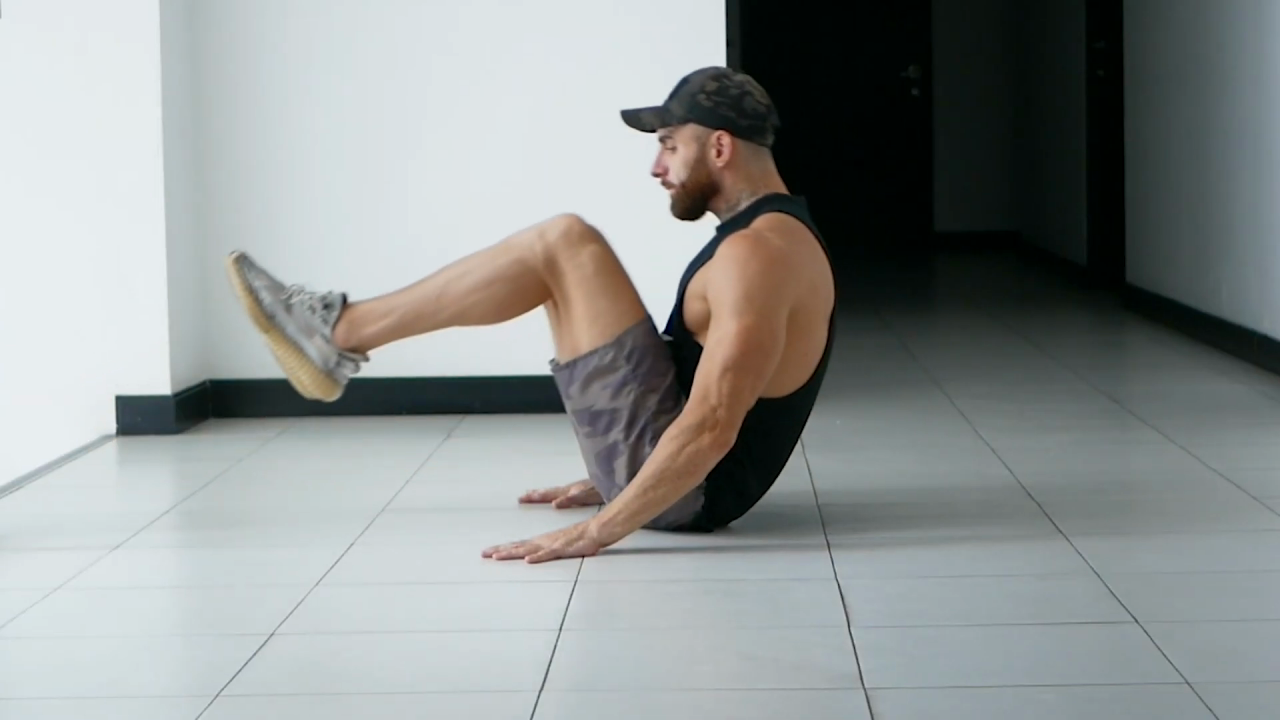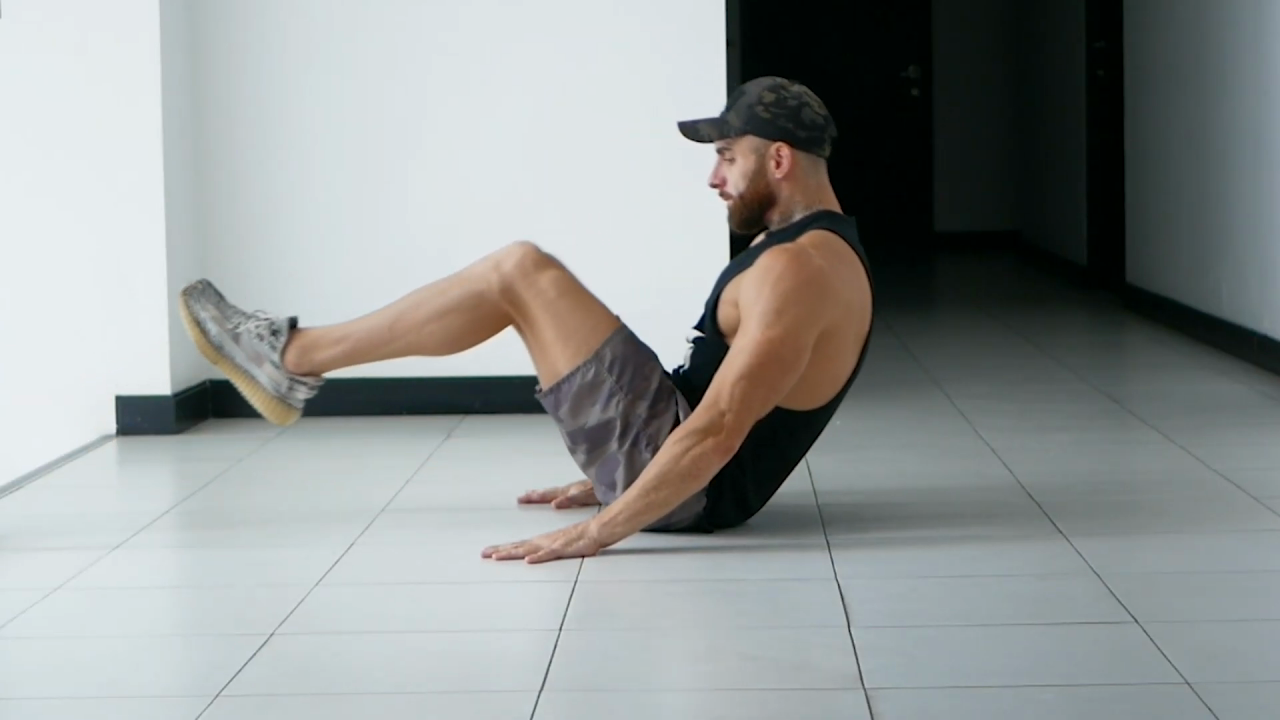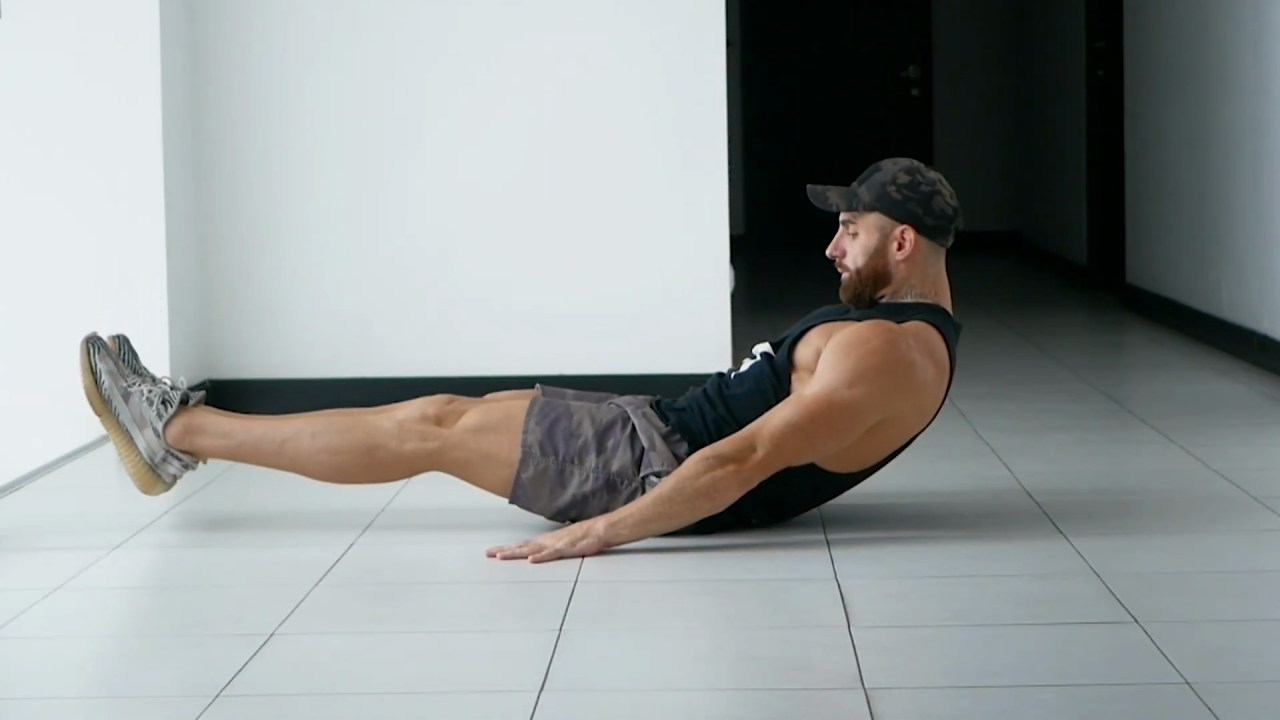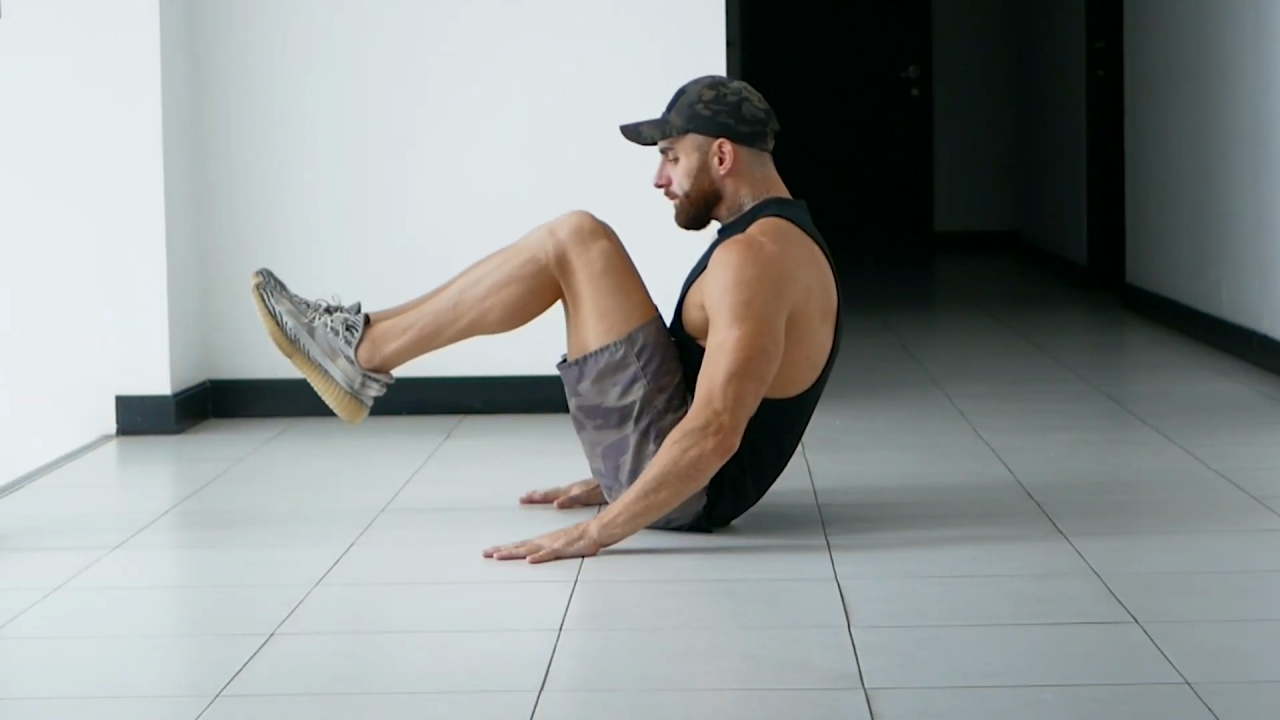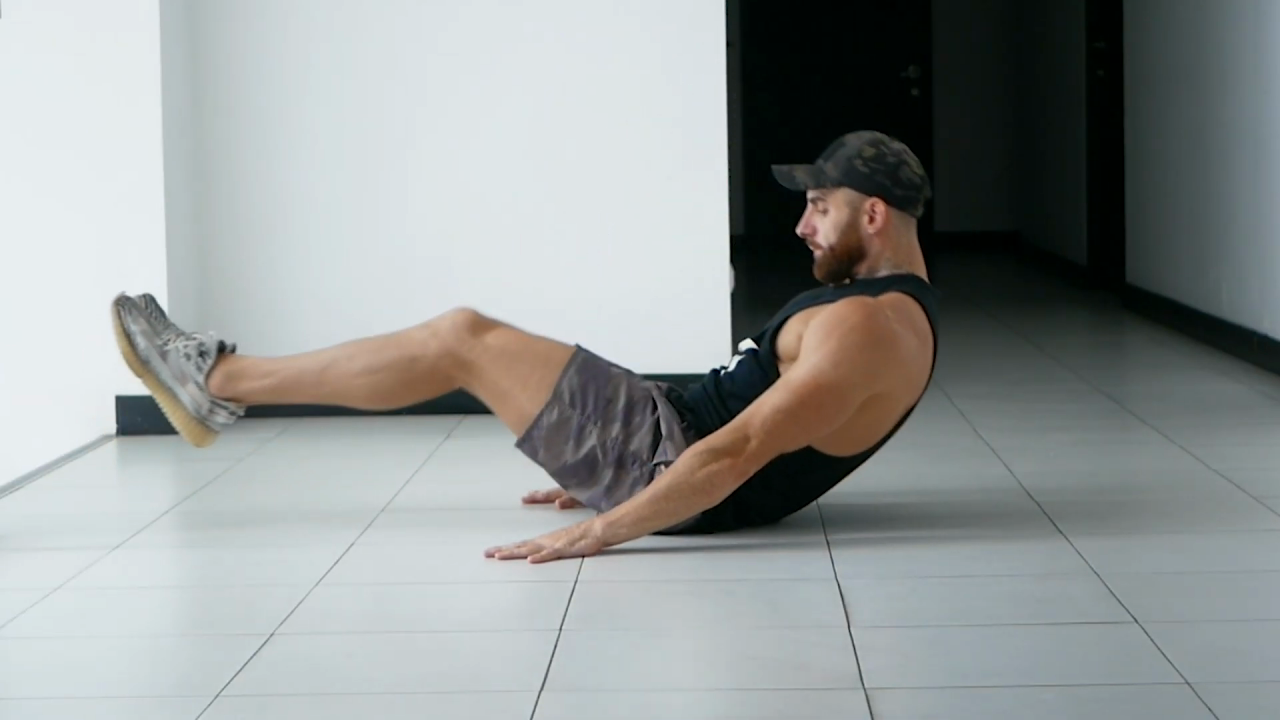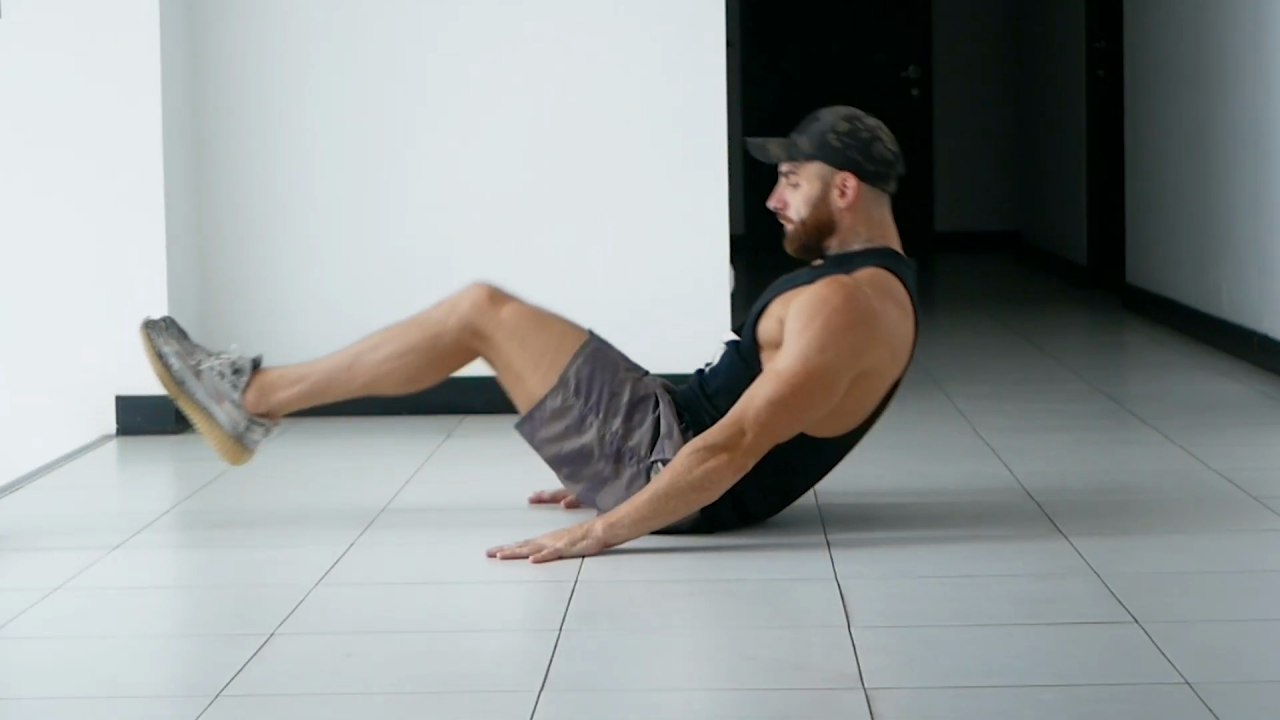
dt=0.7s
person 1, frame 1
left shoulder: (758, 253)
right shoulder: (771, 230)
left elbow: (710, 429)
left wrist: (598, 532)
right wrist: (609, 480)
left hip: (686, 486)
right hip: (676, 470)
left knee: (565, 241)
right knee: (560, 253)
left ankle: (340, 333)
right ankle: (345, 330)
person 1, frame 2
left shoulder: (797, 268)
right shoulder: (815, 249)
left elbow: (718, 431)
left wrist: (597, 533)
right wrist: (607, 481)
left hip: (689, 490)
right hip: (685, 472)
left knee: (521, 271)
right knee: (526, 279)
left ankle: (293, 357)
right ankle: (299, 356)
person 1, frame 3
left shoulder: (889, 352)
right shoulder: (907, 321)
left elbow: (746, 462)
left wrist: (599, 531)
left hip: (667, 468)
right hip: (668, 435)
left knee: (434, 427)
right knee: (446, 416)
left ankle: (175, 431)
right ankle: (182, 424)
person 1, frame 4
left shoulder: (752, 256)
right shoulder: (777, 236)
left elbow: (714, 433)
left wrist: (598, 532)
right wrist: (618, 475)
left hip: (689, 488)
right hip: (680, 467)
left knee: (576, 238)
right knee: (569, 250)
left ankle: (362, 352)
right ankle: (367, 348)
person 1, frame 5
left shoulder: (869, 329)
right shoulder: (886, 305)
left elbow: (737, 454)
left wrist: (601, 531)
right wrist: (601, 472)
left hip: (667, 453)
right hip: (673, 438)
left knee: (461, 335)
right knee: (475, 341)
left ankle: (214, 382)
person 1, frame 6
left shoulder: (848, 306)
right shoulder: (869, 279)
left elbow: (734, 448)
left wrist: (601, 531)
right wrist: (609, 469)
left hip: (669, 457)
right hip: (675, 433)
left knee: (483, 308)
right knee: (492, 324)
left ankle: (249, 396)
right ankle: (256, 394)
